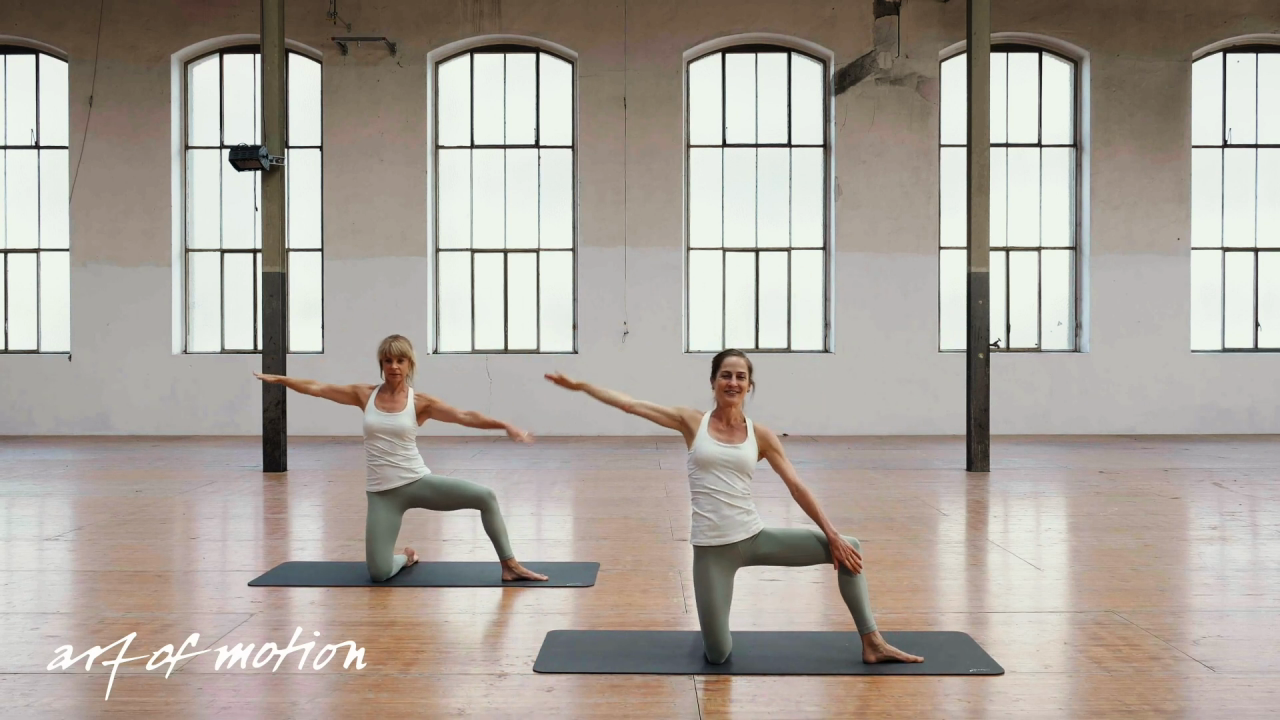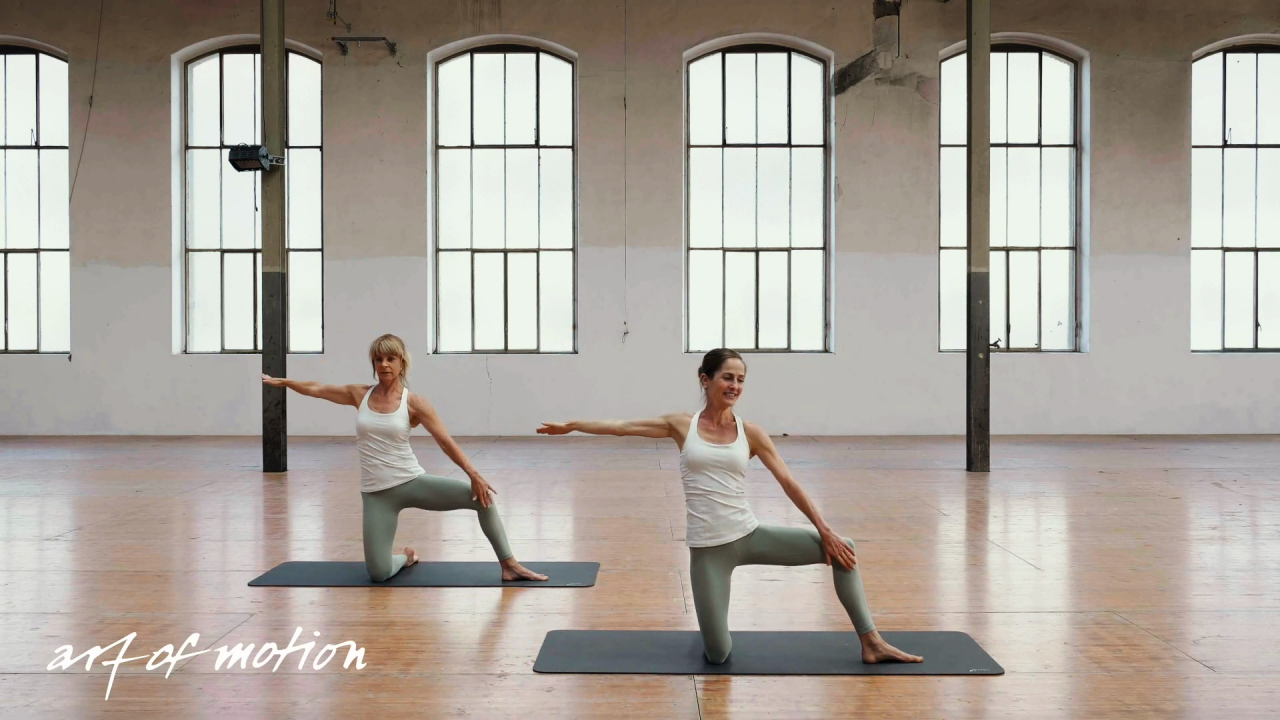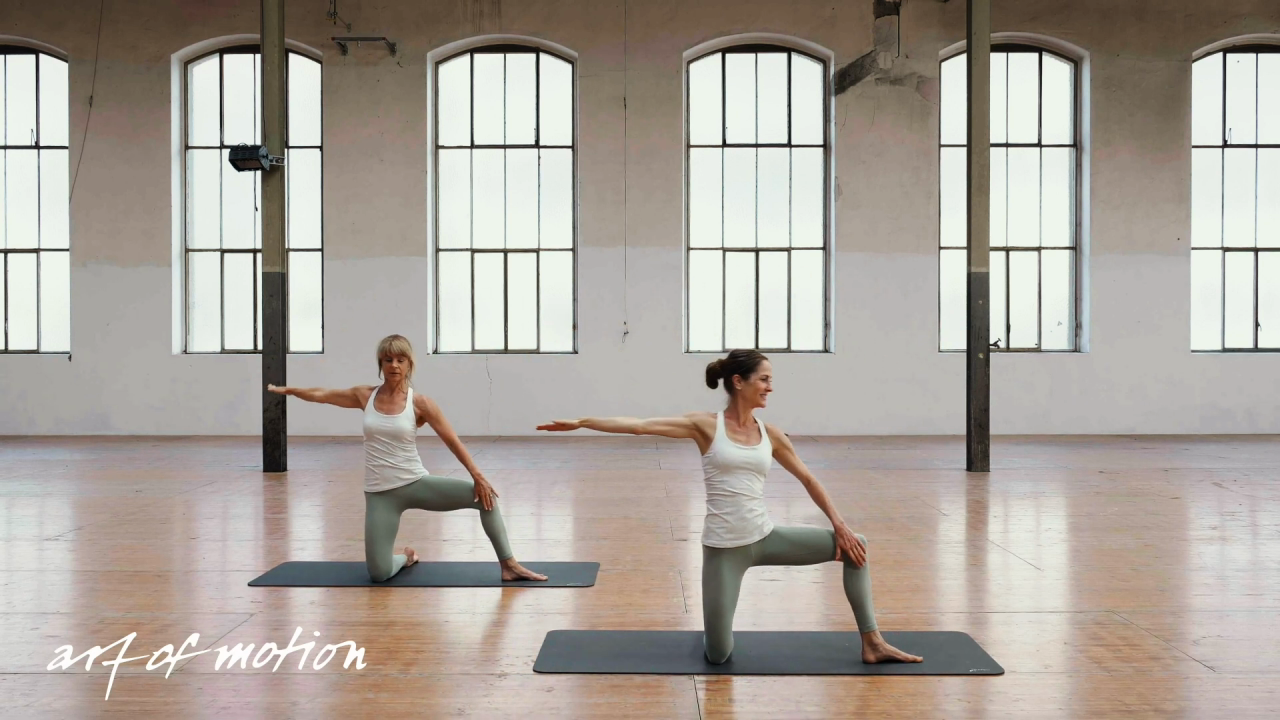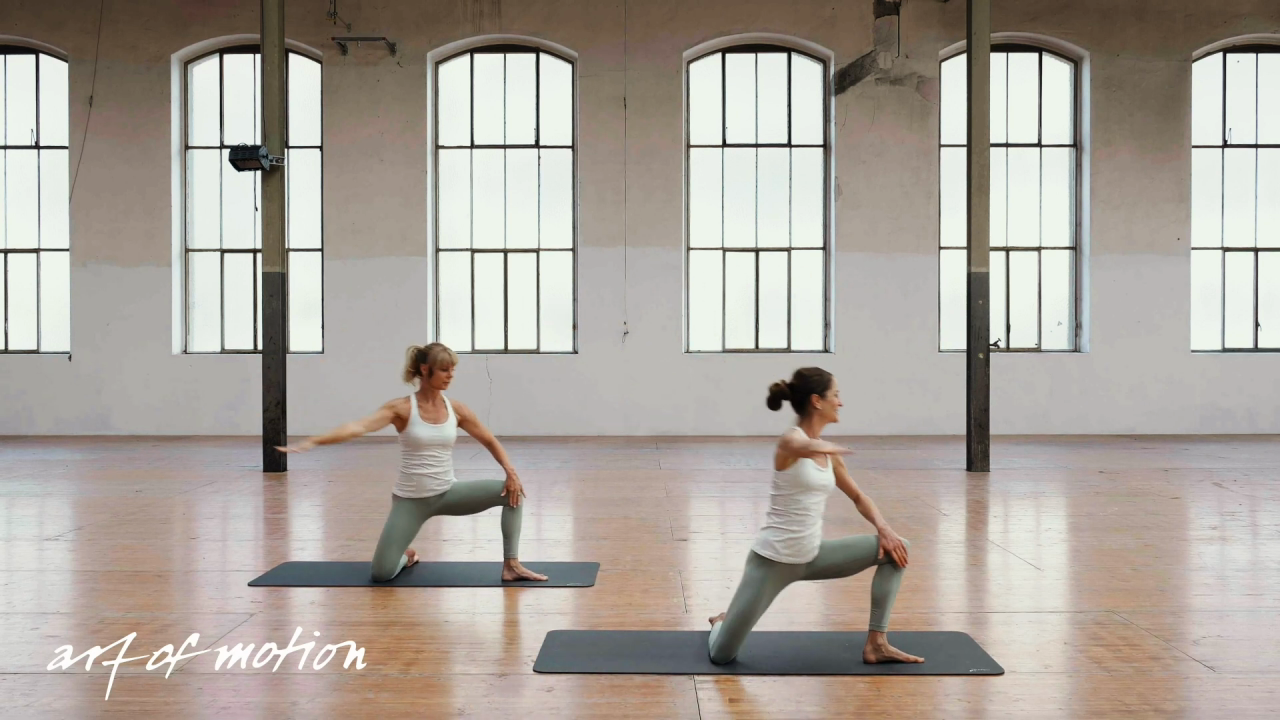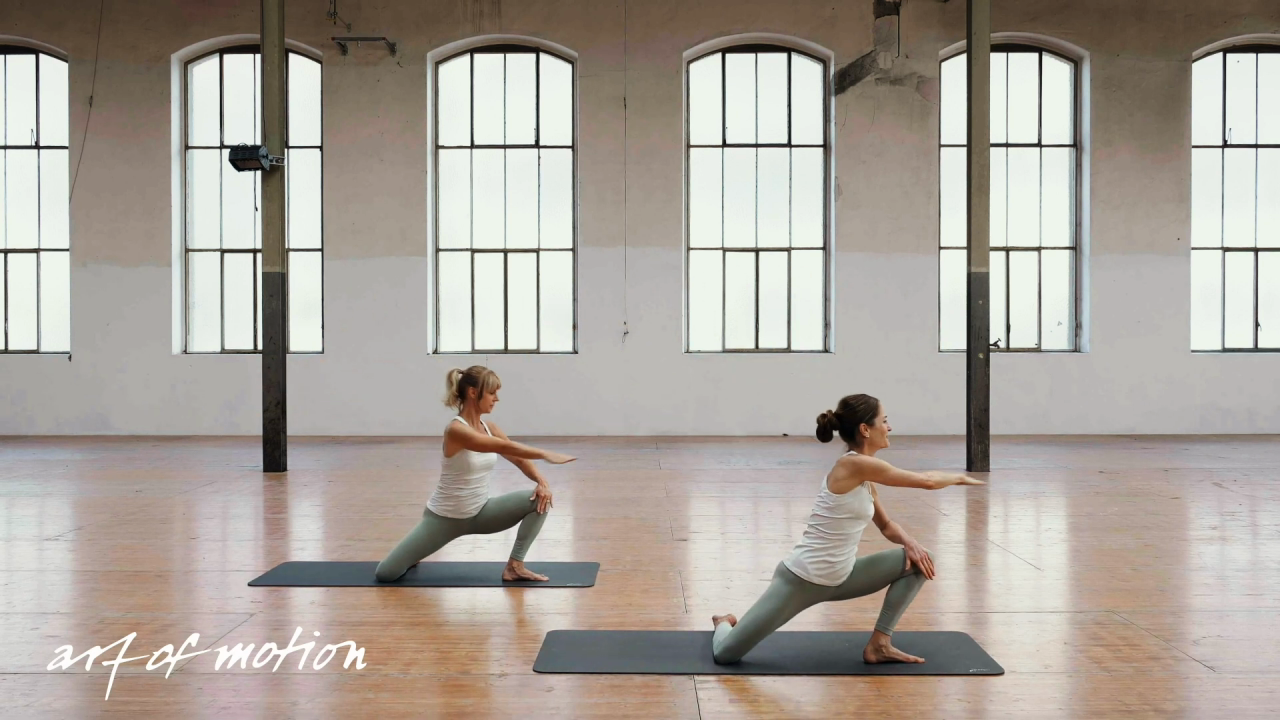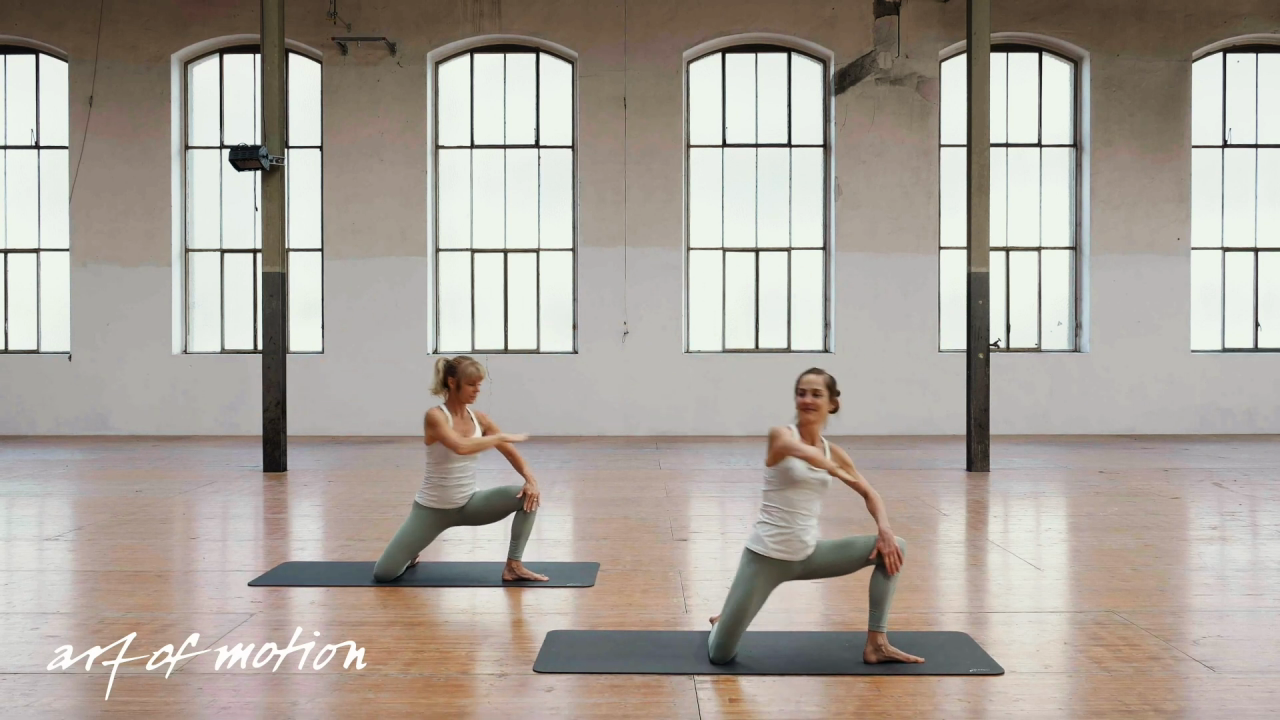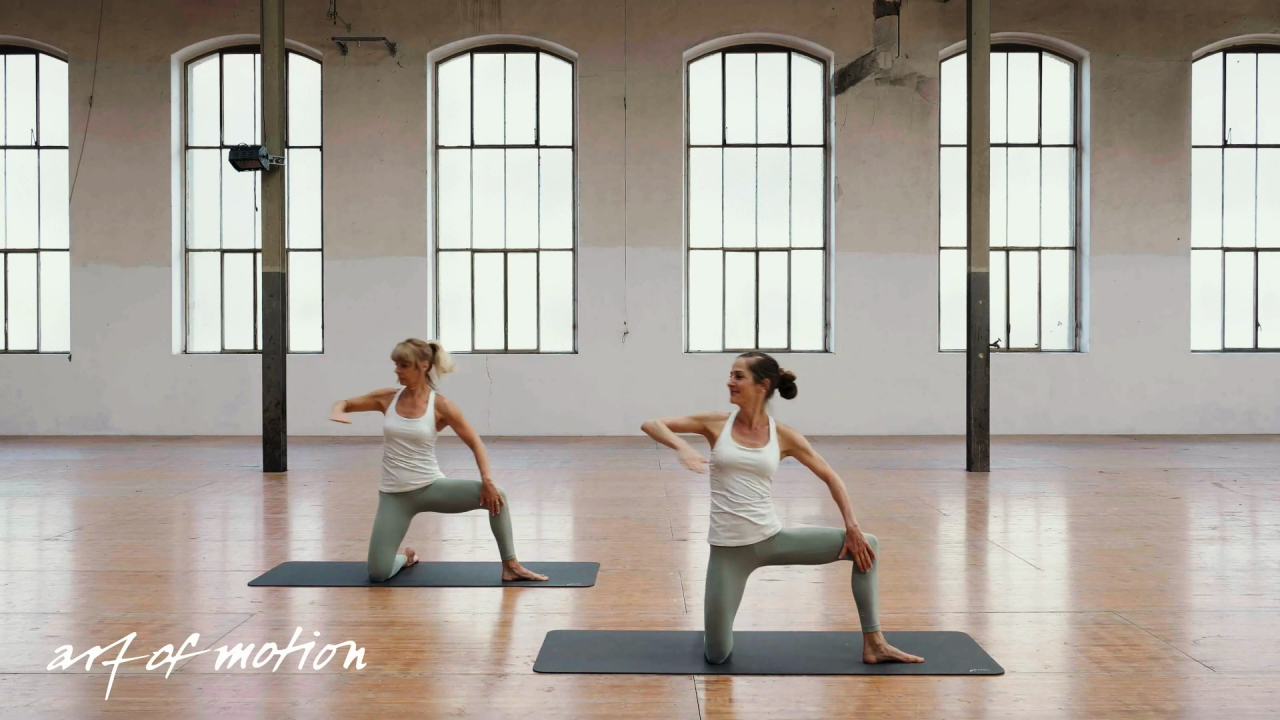
dt=0.4s
person 1, frame 1
left shoulder: (760, 435)
right shoulder: (693, 422)
left elbow: (796, 486)
right elbow: (630, 404)
left wrist: (833, 536)
right wrist: (580, 386)
left hip: (755, 538)
right hip: (711, 548)
left knee: (847, 549)
right knee: (718, 655)
left ankle: (873, 644)
right ankle: (715, 628)
person 1, frame 2
left shoulder: (750, 432)
right shoulder: (682, 425)
left elbow: (788, 483)
right elbow: (621, 427)
left wrist: (826, 531)
right wrist: (571, 425)
left hip: (750, 536)
right hip: (709, 548)
left knee: (841, 550)
right knee: (718, 655)
left ankle: (872, 644)
right ankle: (713, 627)
person 1, frame 3
left shoulder: (770, 434)
right shoulder: (706, 424)
left elbow: (808, 480)
right elbow: (640, 425)
left wrist: (839, 524)
right wrist: (584, 421)
left hip: (766, 538)
right hip: (724, 548)
left knee: (853, 545)
right knee: (716, 654)
left ankle: (872, 643)
right ankle: (717, 628)
person 1, frame 4
left shoulder: (827, 458)
right shoulder: (791, 440)
left elbow: (858, 496)
right elbow: (806, 447)
left wrist: (884, 529)
right wrist: (825, 448)
left hip: (811, 557)
right hip: (772, 561)
left knee: (892, 548)
right knee: (722, 655)
left ankle: (876, 644)
right ankle: (724, 623)
person 1, frame 5
left shoulder: (866, 475)
right shoulder: (856, 465)
left elbow: (885, 526)
right elbow: (929, 481)
left wrist: (910, 542)
right wrist: (959, 477)
left hip: (838, 580)
right hip: (800, 580)
left knee: (919, 561)
right knee: (725, 654)
left ankle: (877, 644)
right ankle: (725, 623)
person 1, frame 6
left shoulder: (833, 452)
right shoulder: (781, 433)
left elbow: (869, 494)
right elbow: (800, 451)
left wrist: (885, 532)
right wrist: (832, 468)
left hip: (807, 555)
right hip: (765, 557)
left knee: (892, 549)
right knee: (721, 655)
left ankle: (876, 644)
right ankle: (722, 623)
person 1, frame 7
left shoulder: (783, 436)
right shoulder: (716, 424)
left elbow: (831, 478)
right elbow: (652, 424)
left wrist: (852, 529)
right wrist: (680, 445)
left hip: (773, 539)
right hip: (729, 549)
left knee: (866, 546)
right knee: (717, 655)
left ankle: (874, 644)
right ankle: (718, 624)
person 2, frame 1
left shoulder: (420, 402)
right shoulder: (365, 394)
left elbow: (464, 417)
right elbow: (316, 388)
left wrist: (505, 425)
right wrist: (278, 379)
left hip: (418, 483)
right hip: (382, 493)
left knee: (485, 498)
right knee: (379, 573)
left ankle: (509, 565)
right ankle: (406, 557)
person 2, frame 2
left shoulder: (414, 403)
right shoulder: (360, 394)
left elbow: (445, 441)
right elbow: (317, 389)
left wrist: (475, 475)
right wrist: (283, 381)
left hip: (413, 482)
right hip: (377, 493)
left knee: (481, 497)
right knee: (379, 573)
left ankle: (509, 566)
right ankle: (406, 557)
person 2, frame 3
left shoulder: (420, 403)
right shoulder: (365, 396)
left elbow: (452, 441)
right elbow: (321, 394)
left wrist: (478, 477)
right wrist: (286, 390)
left hip: (417, 484)
right hip: (381, 494)
left knee: (485, 497)
right knee: (379, 574)
left ankle: (509, 566)
right ankle: (406, 557)
person 2, frame 4
left shoulder: (457, 410)
right shoulder: (399, 408)
left elbow: (490, 441)
right elbow: (358, 427)
left wrist: (511, 472)
right wrist: (312, 442)
left hip: (448, 493)
right hip: (409, 499)
left knee: (511, 492)
right knee: (382, 573)
left ankle: (511, 565)
right ankle: (407, 556)
person 2, frame 5
left shoulder: (489, 428)
right shoulder: (456, 430)
left elbow: (519, 457)
right elbow: (503, 447)
left wrist: (542, 482)
right wrist: (545, 454)
left hip: (478, 514)
right hip: (443, 518)
left knee: (540, 500)
right knee: (385, 574)
left ankle: (513, 566)
right ankle: (409, 557)
person 2, frame 6
left shoulder: (479, 419)
right shoulder: (434, 416)
left elbow: (511, 453)
right elbow: (461, 448)
left wrist: (530, 479)
right wrist: (500, 437)
left hip: (467, 504)
right hip: (431, 509)
left knee: (525, 498)
right knee: (384, 574)
left ankle: (513, 566)
right ankle: (409, 557)
person 2, frame 7
left shoulder: (442, 405)
right shoulder: (388, 398)
left elbow: (474, 443)
right elbow: (344, 404)
left wrist: (488, 482)
right wrist: (336, 409)
left hip: (432, 488)
right hip: (394, 495)
left knee: (497, 498)
right knee: (378, 574)
left ankle: (510, 566)
right ankle: (406, 556)
